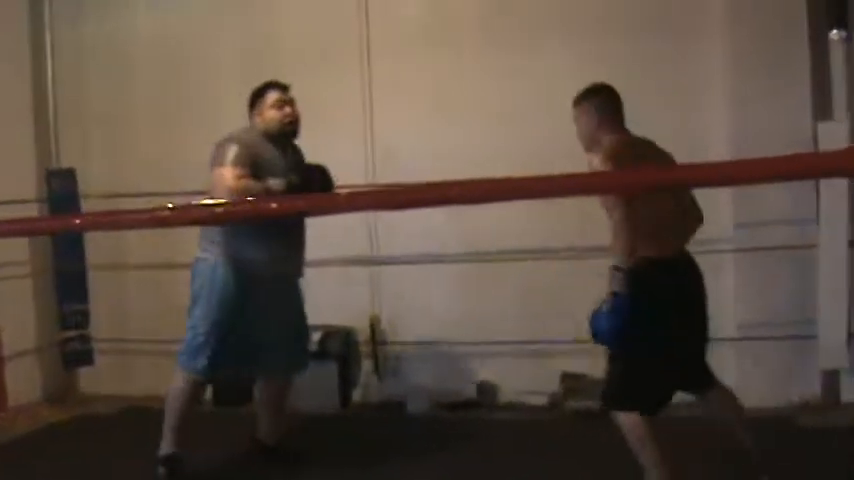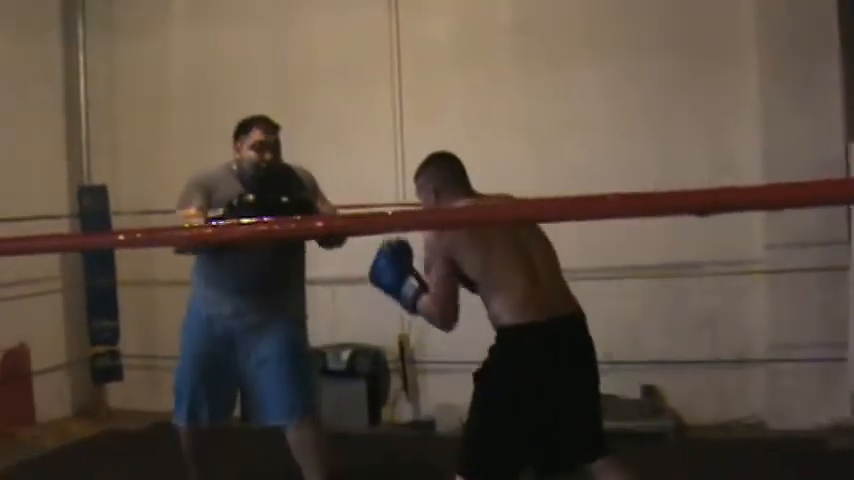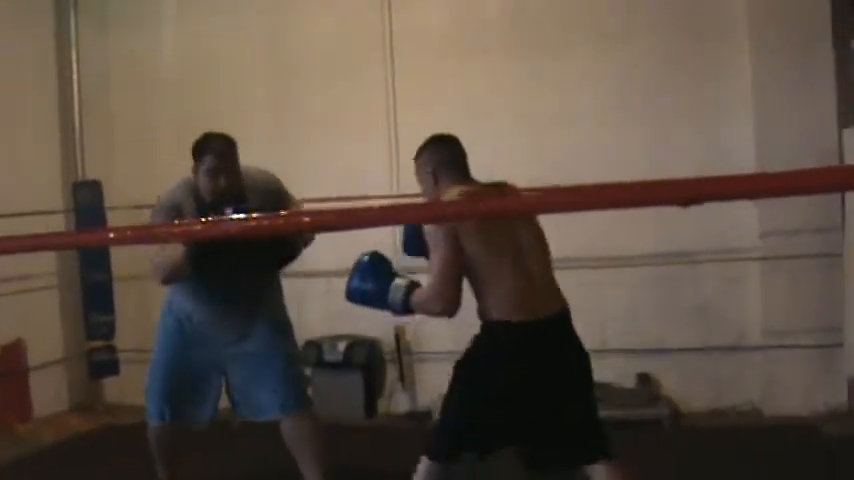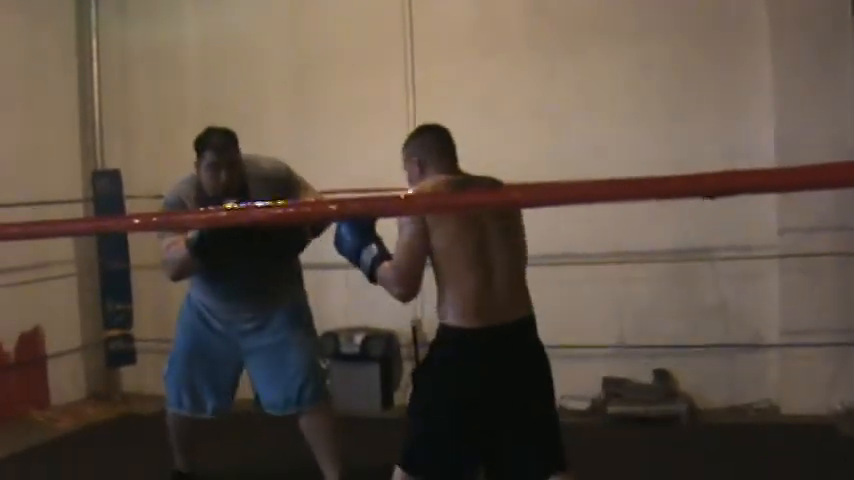
dt=0.7s
person 1, frame 1
left shoulder: (291, 152)
right shoulder: (239, 144)
left elbow: (302, 198)
right elbow: (226, 190)
left wrist: (314, 187)
right wrist: (280, 188)
left hip: (279, 275)
right hip: (228, 268)
left knee: (279, 362)
right knee: (200, 359)
left ankle: (268, 442)
person 1, frame 2
left shoulder: (299, 181)
right shoulder: (206, 183)
left elbow: (335, 235)
left wrist: (307, 217)
right wrist: (226, 221)
left hip: (276, 317)
right hip: (213, 316)
left knee: (295, 409)
right knee: (191, 408)
person 1, frame 3
left shoulder: (264, 186)
right shoulder: (172, 203)
right elbow: (162, 270)
left wrist: (287, 244)
right wrist: (202, 246)
left hip: (257, 318)
right hip: (190, 320)
left knee: (290, 401)
right knee: (162, 407)
person 1, frame 4
left shoulder: (272, 174)
right shoulder: (179, 199)
right elbow: (172, 266)
left wrist: (297, 231)
right wrist: (204, 239)
left hip: (277, 308)
right hip: (209, 311)
left knee: (307, 393)
right knee: (181, 394)
person 2, frame 1
left shoulder: (605, 157)
right shoulder: (653, 154)
left elbow: (622, 221)
right elbow: (693, 218)
left wrist: (618, 287)
left hip: (650, 282)
right hip: (683, 275)
left knee: (623, 400)
right knee: (701, 381)
person 2, frame 2
left shoulder: (441, 231)
right shoulder: (508, 206)
left elbow: (443, 316)
left wrist: (403, 285)
left hip: (522, 347)
right hip: (571, 335)
person 2, frame 3
right shoulder: (507, 194)
left elbow: (443, 302)
left wrist: (393, 291)
left hip: (505, 343)
right hip: (556, 334)
right knee: (591, 452)
person 2, frame 4
left shoulder: (421, 199)
right shoulder: (499, 191)
left elbow: (402, 286)
left wrist: (366, 252)
left hip: (463, 347)
right hip: (519, 339)
